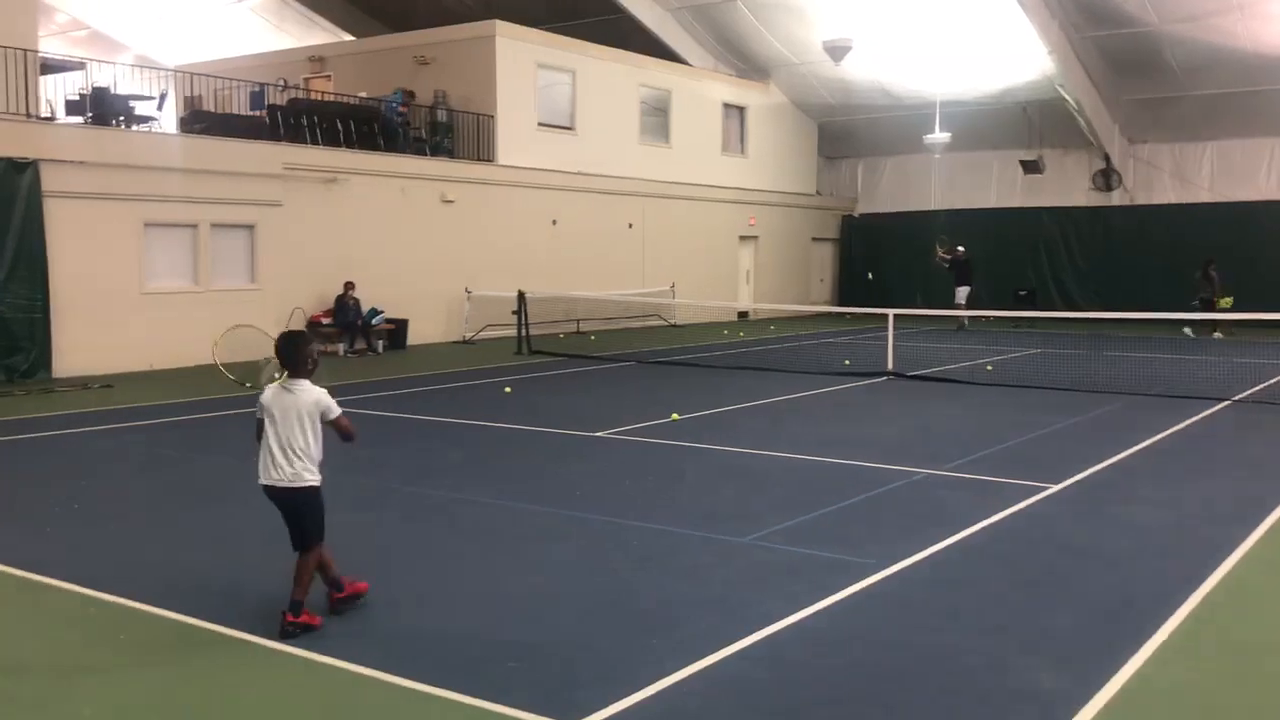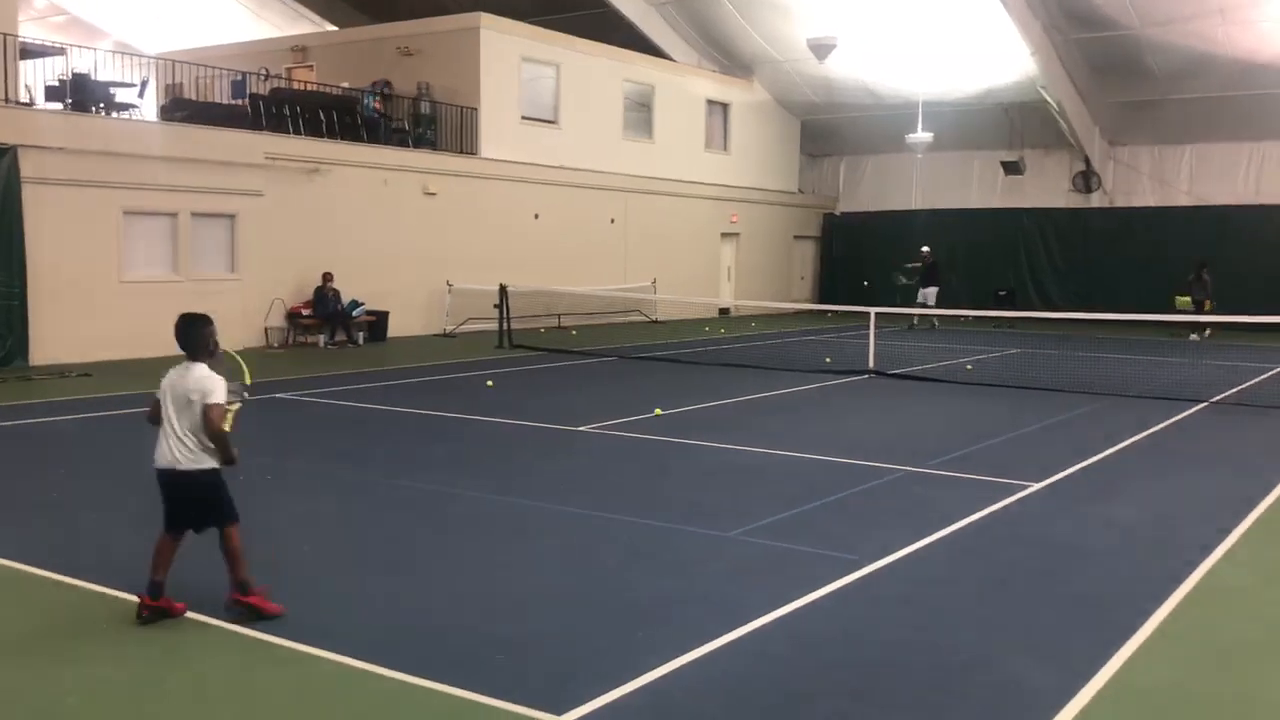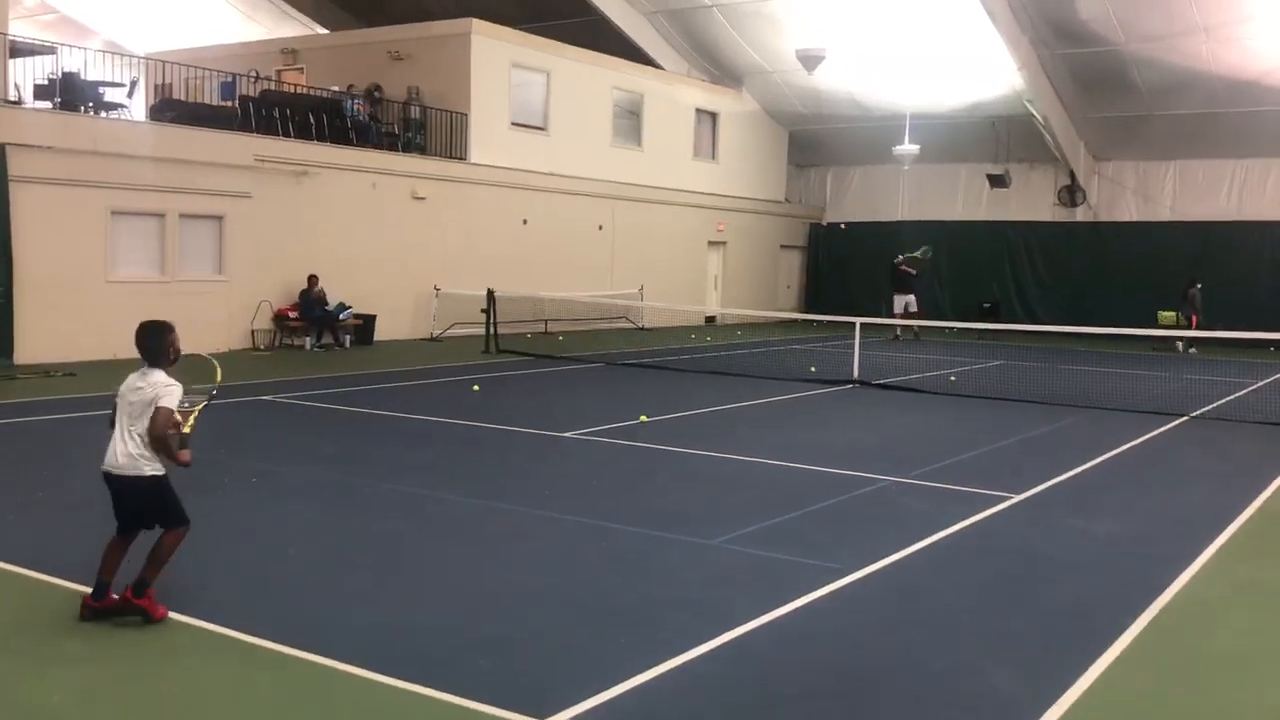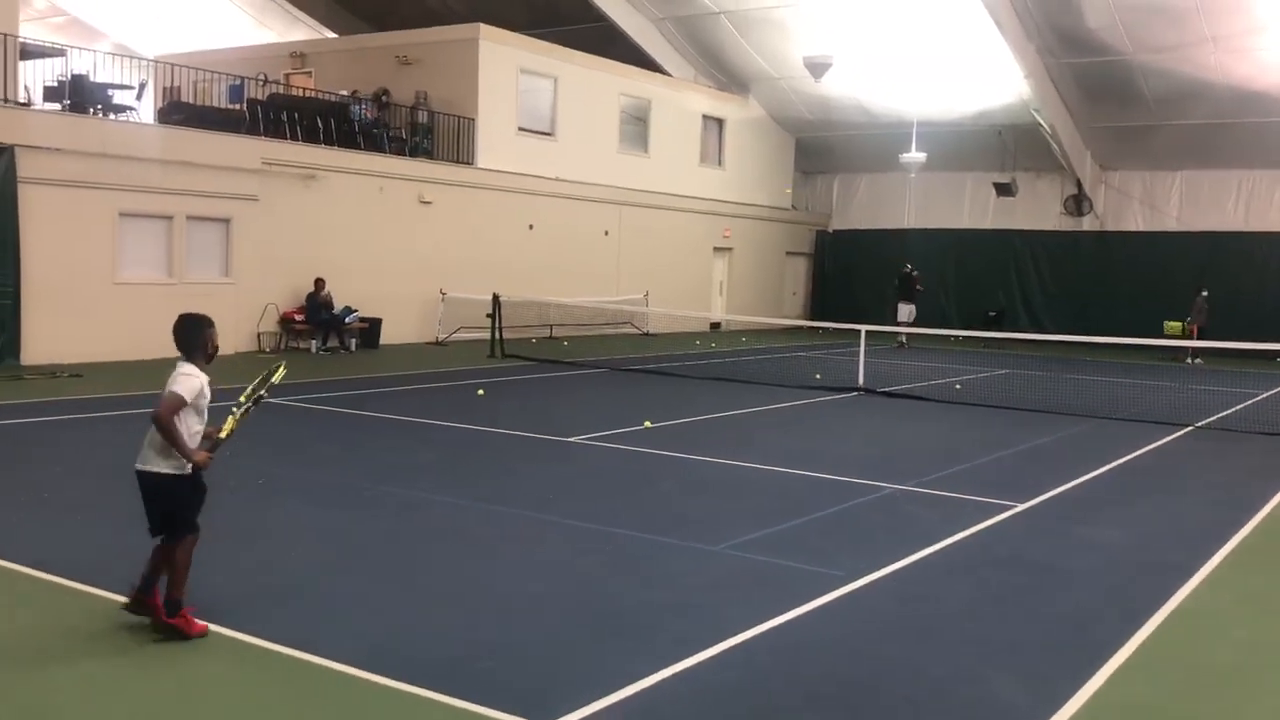
dt=0.5s
person 1, frame 1
left shoulder: (268, 395)
right shoulder: (317, 397)
left elbow: (260, 435)
right elbow: (348, 434)
right wrist: (328, 410)
left hip: (272, 481)
right hip: (300, 483)
left knee: (311, 537)
right knee: (310, 545)
left ankle: (338, 589)
right ankle: (295, 615)
person 1, frame 2
left shoulder: (171, 377)
right shoulder: (214, 382)
left elbow: (153, 417)
right elbow: (215, 426)
right wrist: (229, 454)
left hip: (167, 466)
right hip: (199, 468)
left knee: (173, 530)
right knee: (229, 525)
left ankle: (153, 599)
right ankle: (245, 594)
person 1, frame 3
left shoulder: (131, 381)
right shoulder: (169, 387)
right elbow: (158, 433)
right wrist: (178, 456)
left hip: (114, 468)
right hip: (143, 472)
left knee: (127, 530)
right knee: (177, 525)
left ankle: (99, 598)
right ankle: (139, 593)
person 1, frame 4
left shoulder: (186, 373)
right shoulder: (193, 378)
right elbow: (161, 416)
left wrist: (206, 432)
right wrist: (190, 454)
left hip: (165, 468)
right hip: (165, 470)
left knee: (175, 533)
right knee: (186, 534)
left ankle: (145, 594)
right ankle: (174, 612)
